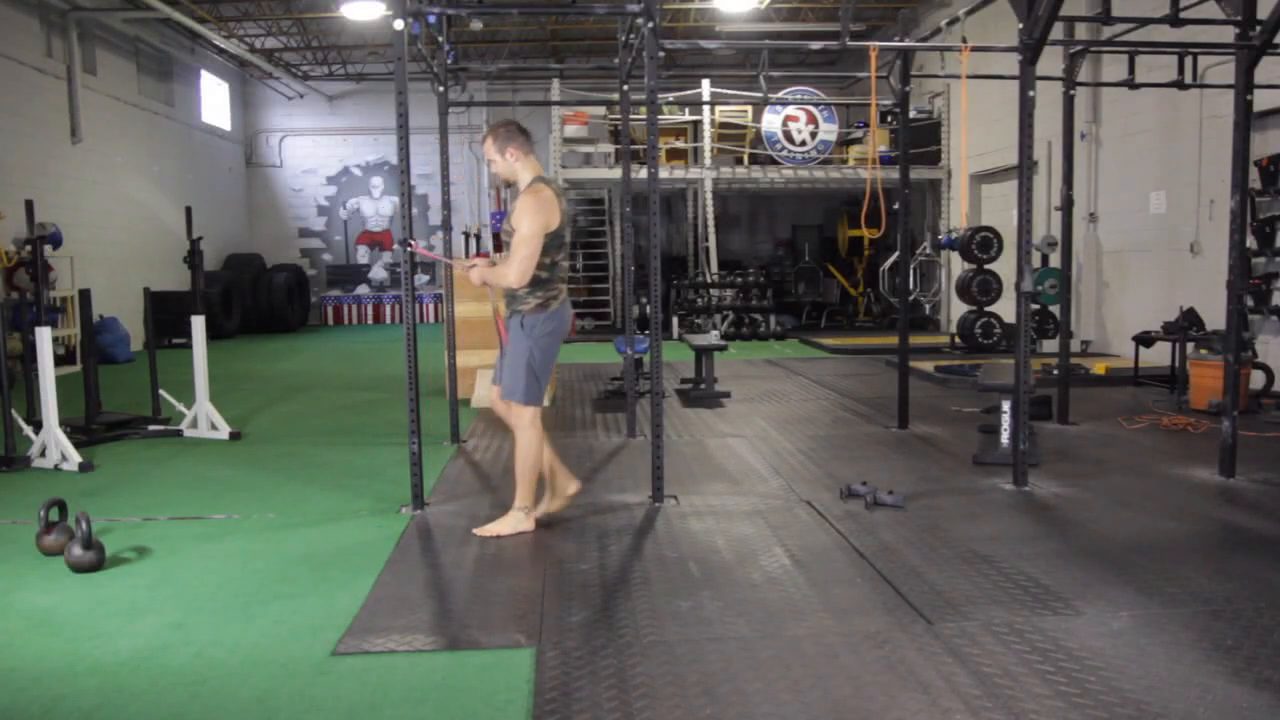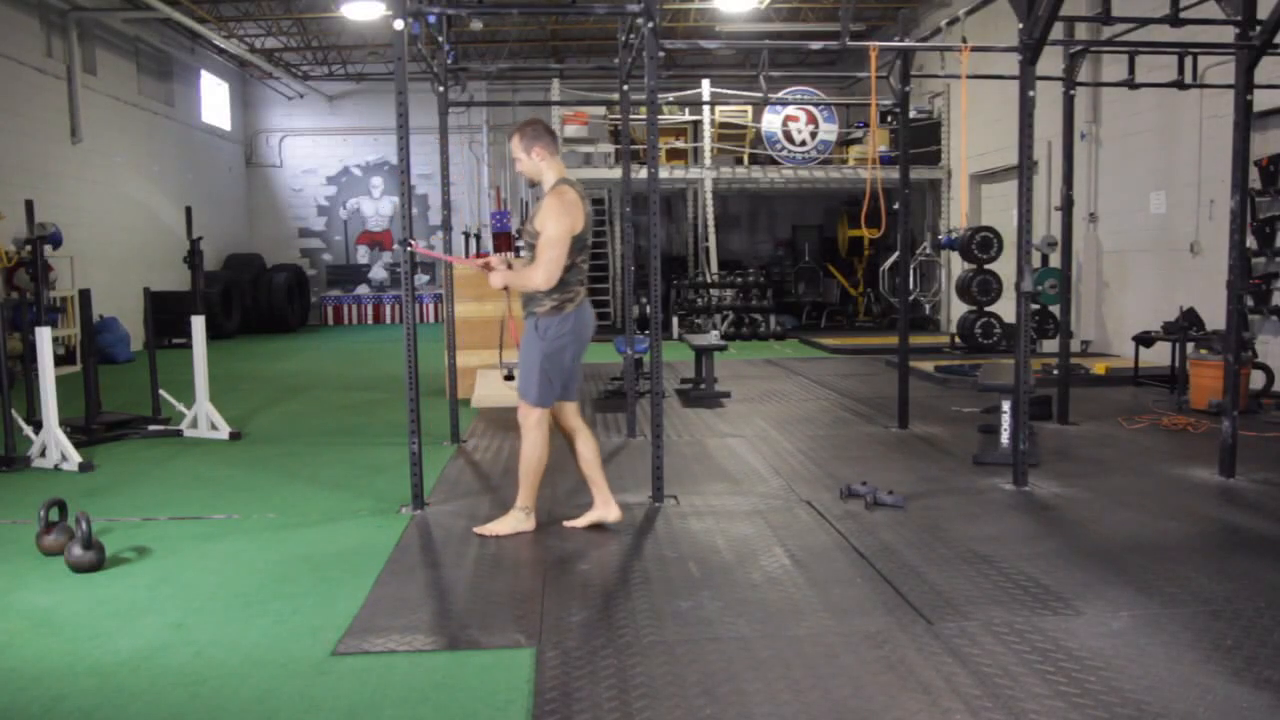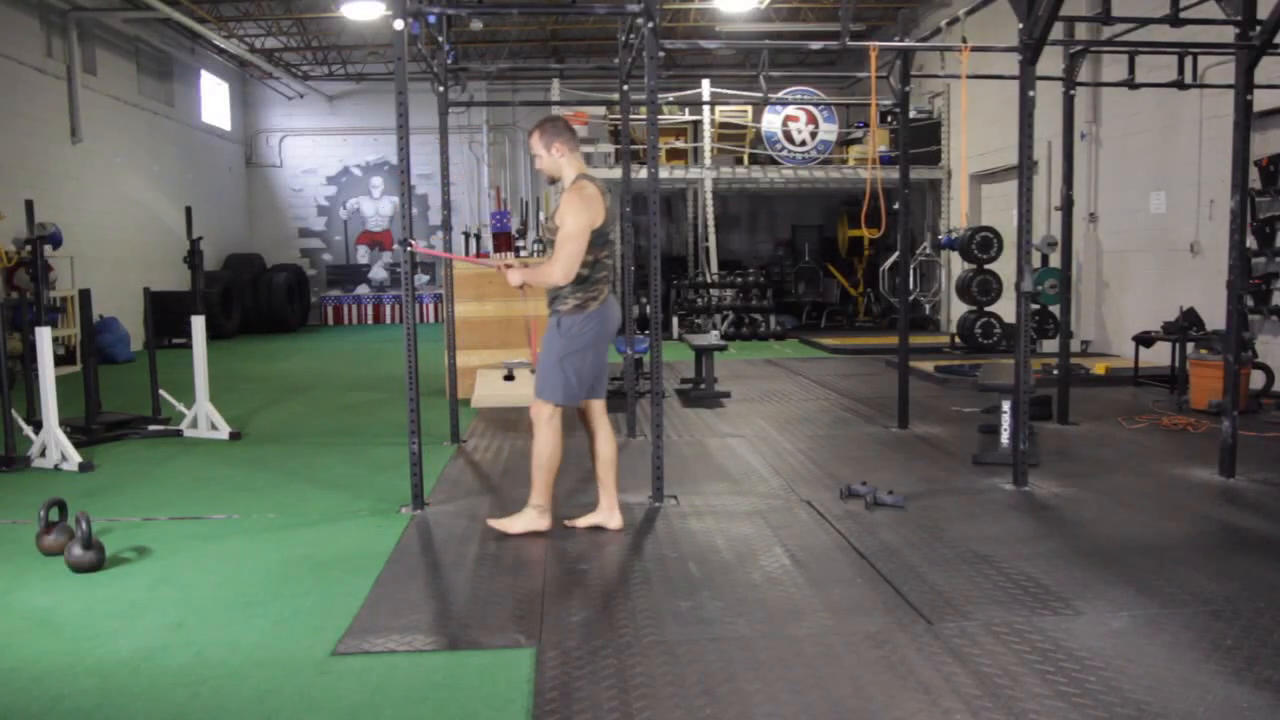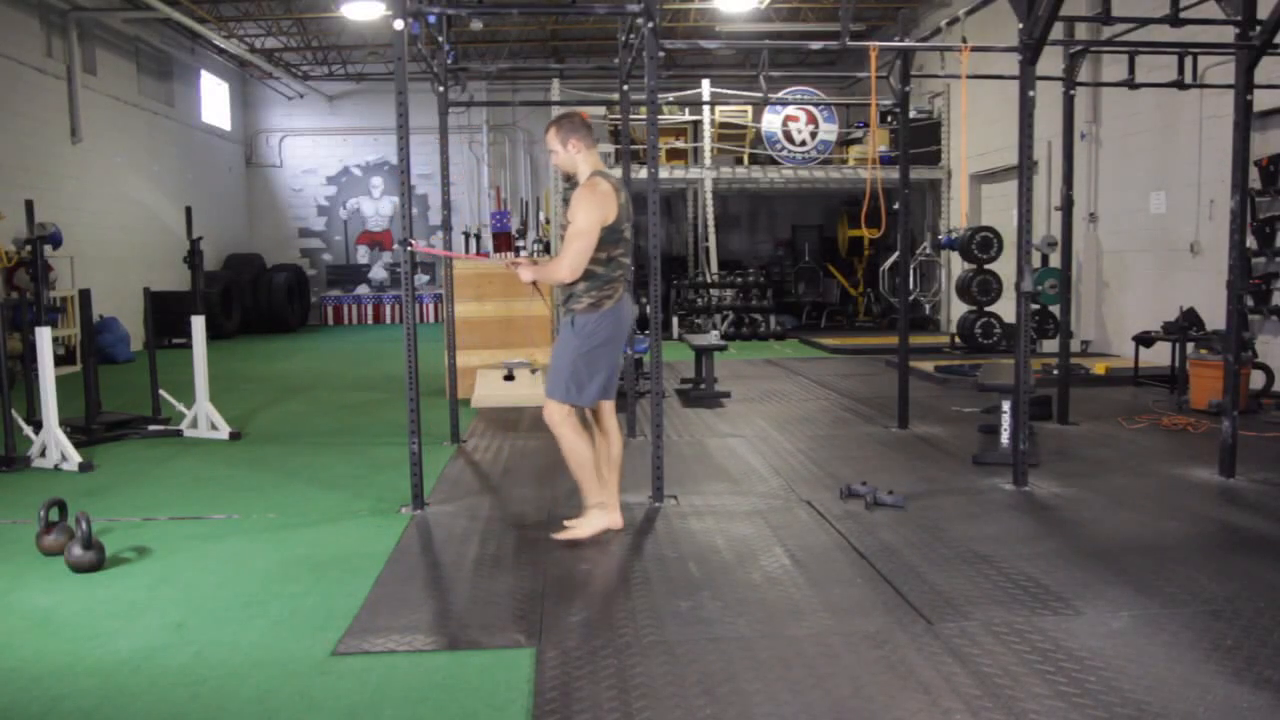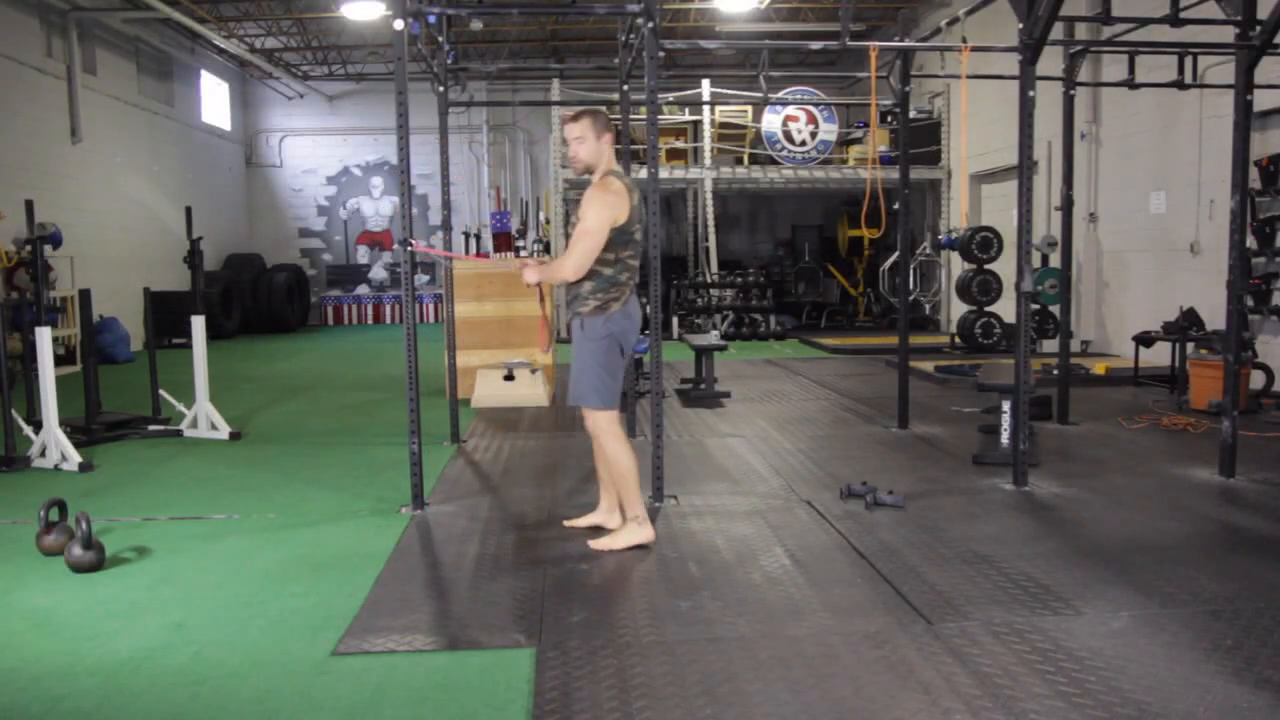
dt=0.2s
person 1, frame 1
left shoulder: (534, 200)
right shoulder: (543, 192)
left elbow: (518, 275)
left wrist: (484, 274)
right wrist: (492, 265)
left hip: (536, 317)
right hip: (536, 314)
left knee: (520, 411)
right knee: (503, 403)
left ankle: (521, 513)
right ankle: (558, 480)
person 1, frame 2
left shoulder: (557, 201)
right shoulder: (567, 194)
left elbow: (545, 277)
left wrist: (506, 279)
right wrist: (511, 266)
left hip: (555, 320)
right hip: (567, 315)
left knee: (532, 416)
right knee: (563, 413)
left ankle: (522, 512)
right ankle: (604, 502)
person 1, frame 3
left shoulder: (578, 196)
right shoulder: (590, 190)
left elbow: (561, 273)
left wrist: (522, 276)
right wrist: (531, 268)
left hip: (578, 317)
right hip: (593, 311)
left knee: (545, 411)
right knee: (593, 411)
left ankle: (536, 510)
right ankle: (608, 508)
person 1, frame 4
left shoulder: (590, 193)
right shoulder: (608, 187)
left elbow: (569, 269)
left wrist: (533, 273)
right wrist: (541, 266)
left hip: (594, 316)
right hip: (609, 310)
left knee: (558, 411)
right knee: (601, 411)
left ankle: (600, 507)
right ankle: (605, 505)
person 1, frame 5
left shoulder: (603, 192)
right shoulder: (617, 188)
left elbow: (573, 267)
left wrist: (538, 274)
right wrist: (548, 266)
left hip: (601, 318)
right hip: (606, 314)
left knee: (603, 421)
right knee: (597, 416)
left ankle: (638, 523)
right ankle: (608, 508)
